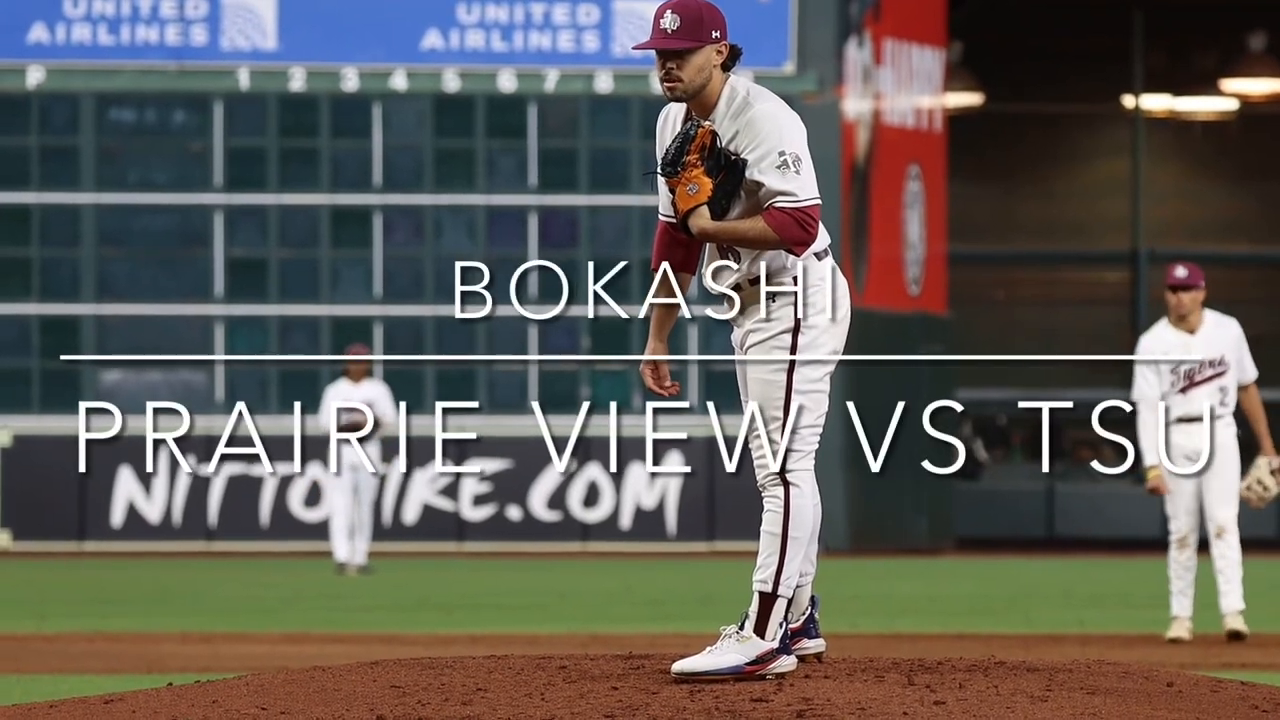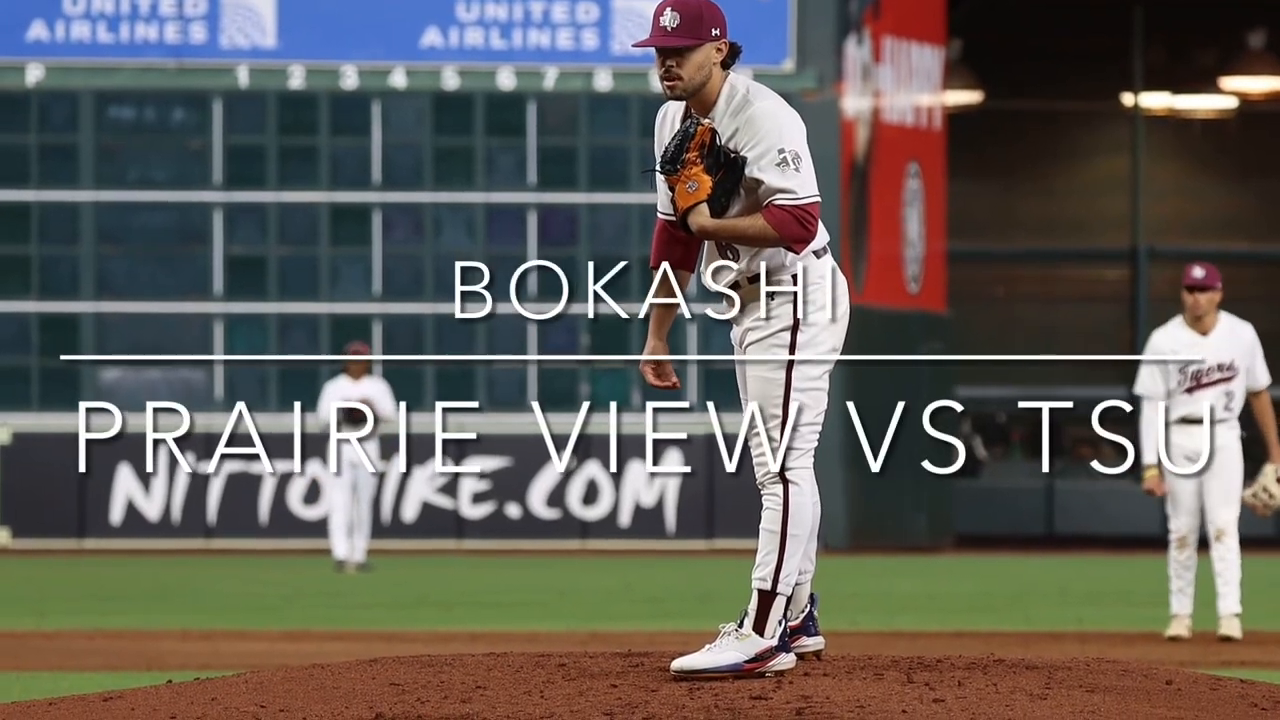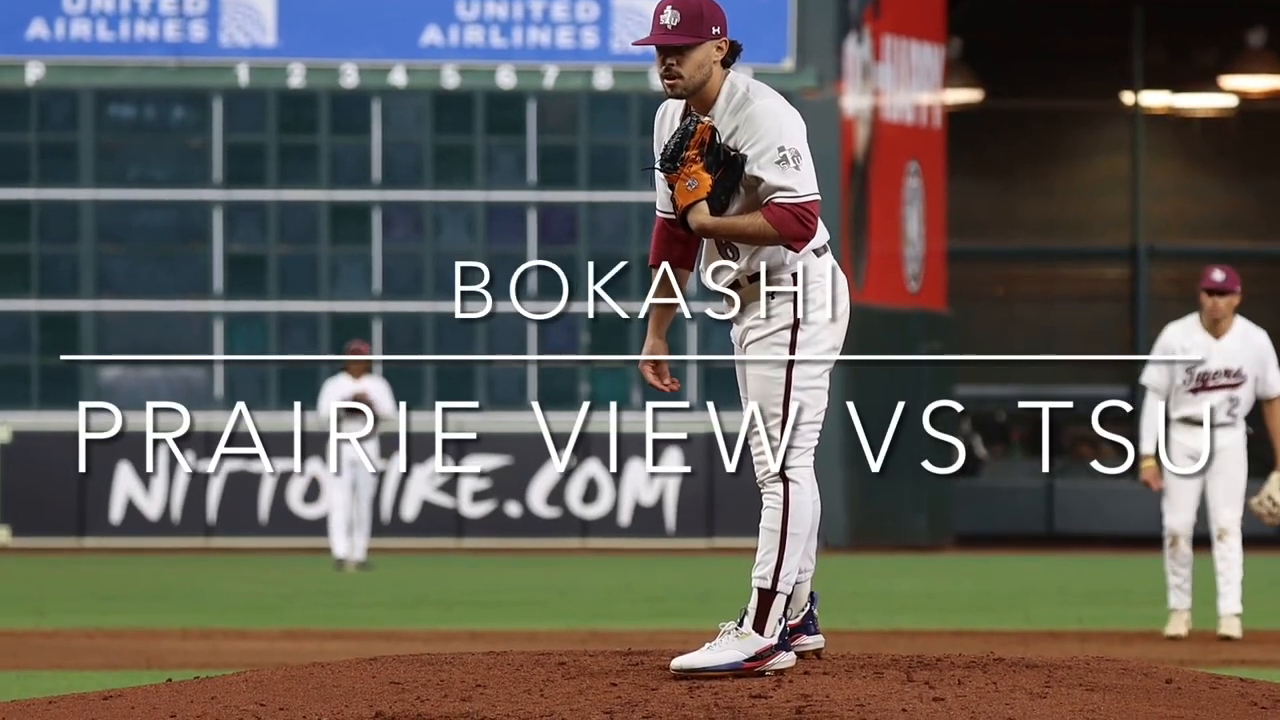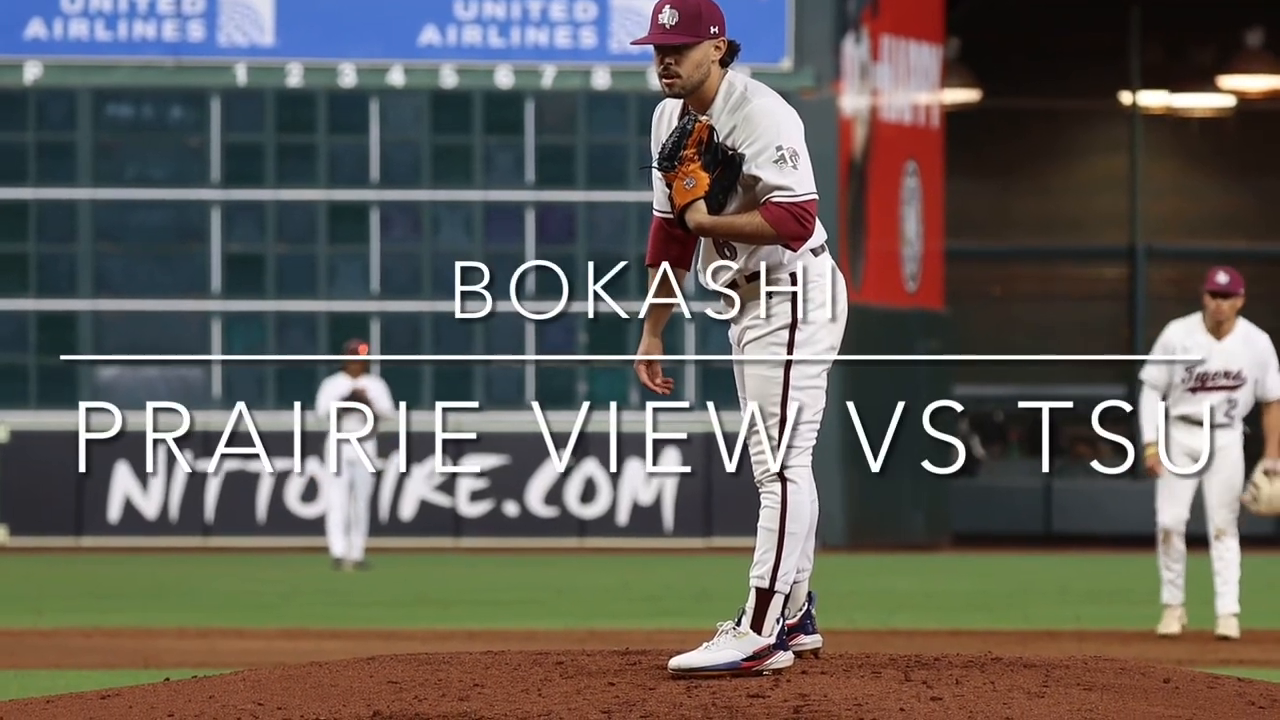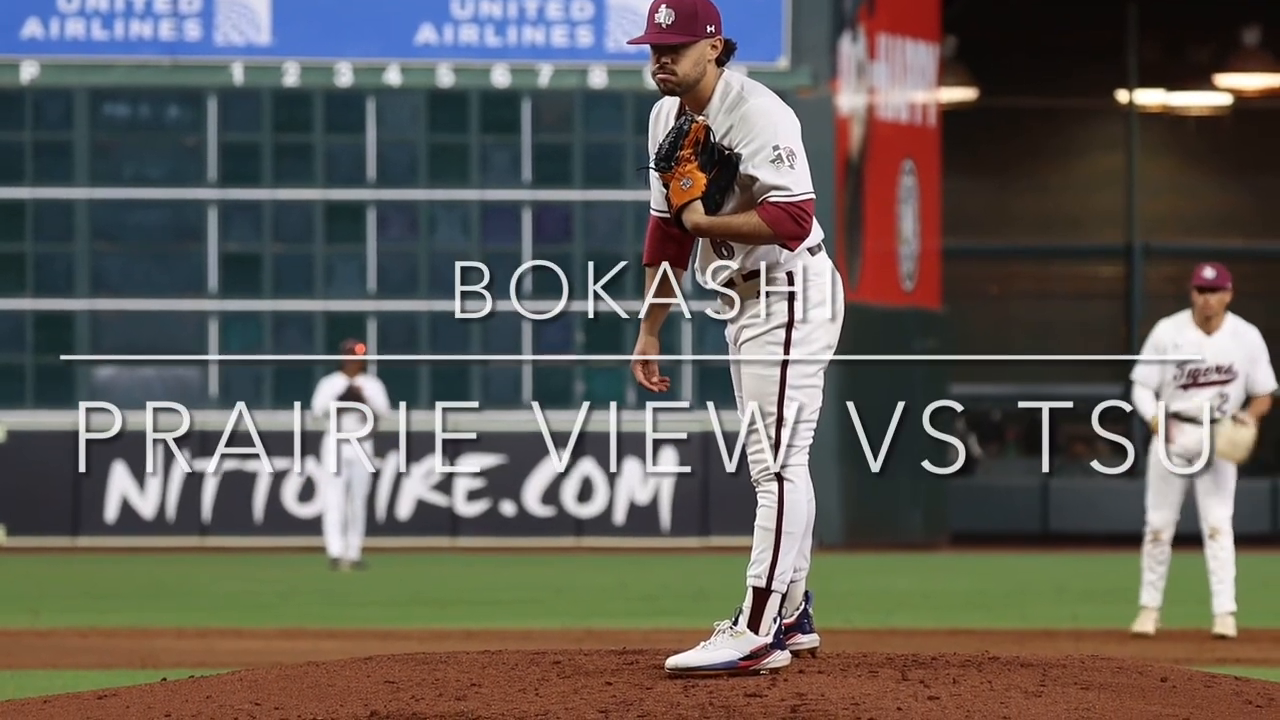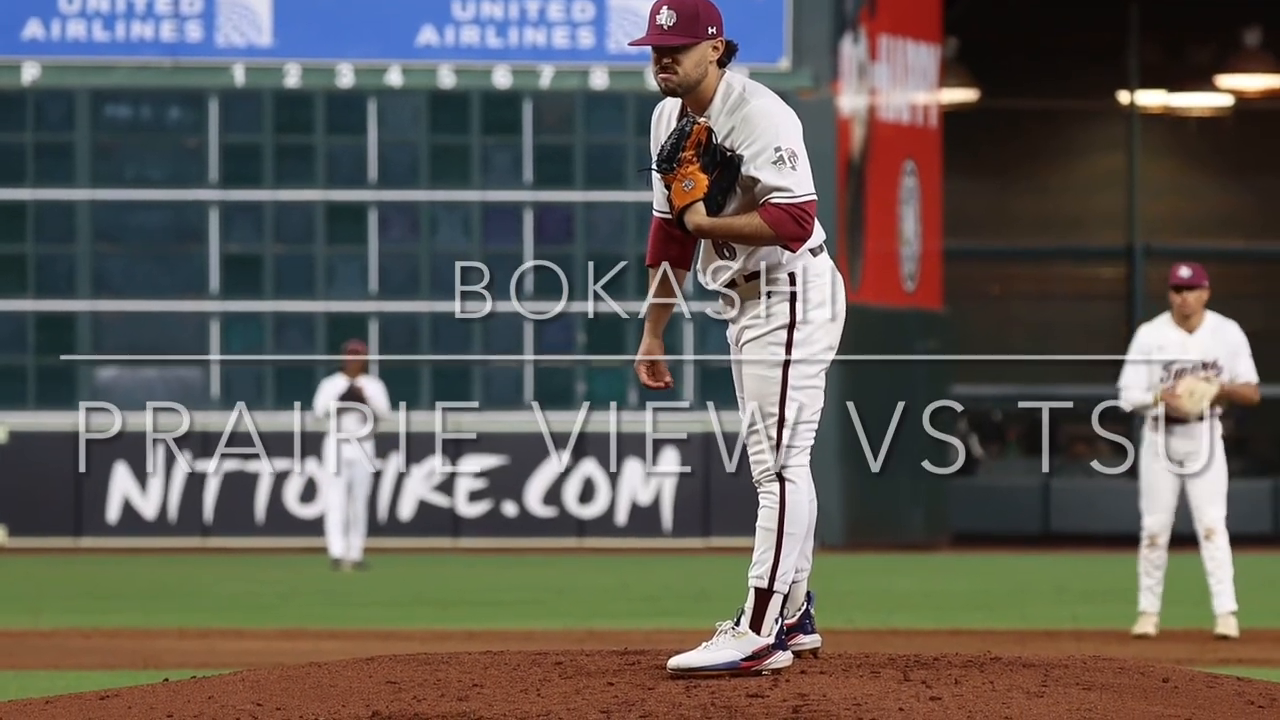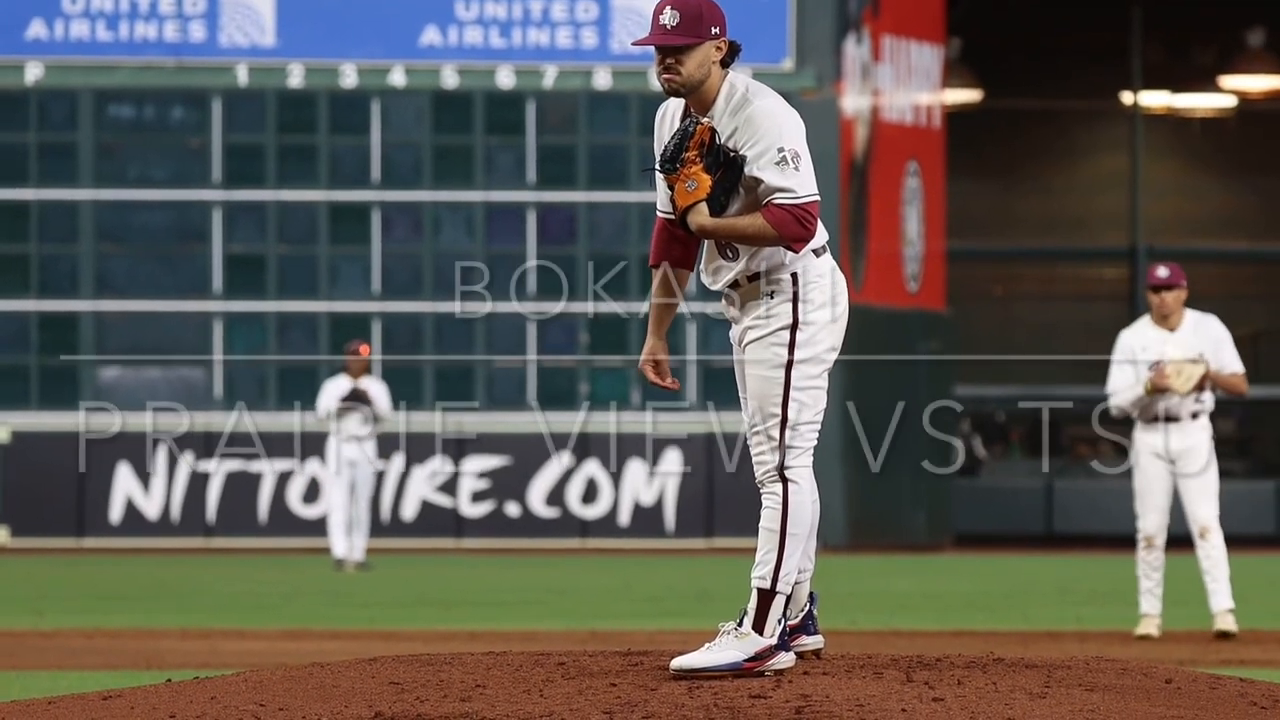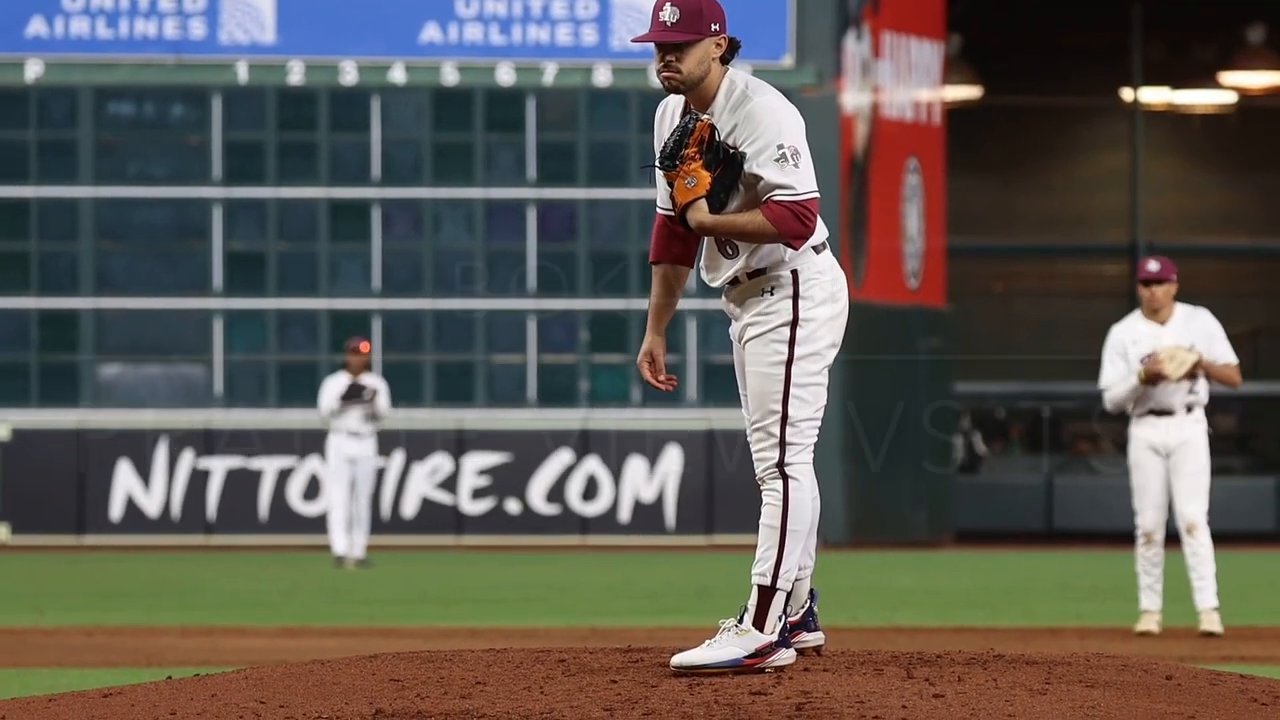
dt=0.2s
person 1, frame 1
left shoulder: (762, 118)
right shoulder: (672, 122)
left elbow: (798, 226)
right elbow: (673, 236)
left wrist: (708, 227)
right wrist: (657, 338)
left hip: (796, 300)
right hip: (748, 306)
left knee: (782, 468)
right knee: (780, 467)
left ankle: (764, 638)
right ankle: (797, 619)
person 1, frame 2
left shoulder: (762, 116)
right shoulder: (672, 120)
left elbow: (798, 222)
right elbow: (673, 232)
left wrist: (708, 225)
right wrist: (657, 335)
left hip: (795, 298)
right hip: (748, 303)
left knee: (782, 465)
right knee: (779, 465)
left ankle: (764, 635)
right ankle: (796, 617)
person 1, frame 3
left shoulder: (763, 114)
right shoulder: (671, 118)
left elbow: (798, 221)
right elbow: (672, 231)
left wrist: (709, 222)
right wrist: (656, 333)
left hip: (796, 296)
right hip: (748, 302)
left knee: (782, 464)
right knee: (778, 463)
left ankle: (764, 634)
right ankle: (796, 616)
person 1, frame 4
left shoulder: (760, 113)
right shoulder: (668, 118)
left elbow: (796, 219)
right elbow: (669, 229)
left wrist: (706, 222)
right wrist: (652, 331)
left hip: (793, 295)
right hip: (745, 301)
left knee: (780, 463)
right knee: (776, 463)
left ankle: (761, 633)
right ankle: (794, 615)
person 1, frame 5
left shoulder: (757, 112)
right shoulder: (665, 115)
left elbow: (792, 219)
right elbow: (665, 227)
left wrist: (702, 222)
right wrist: (649, 330)
left hip: (790, 295)
right hip: (741, 298)
left knee: (776, 462)
right knee: (774, 461)
left ankle: (758, 632)
right ankle: (791, 614)
person 1, frame 6
left shoulder: (759, 114)
right shoulder: (667, 118)
left elbow: (795, 221)
right elbow: (669, 229)
left wrist: (705, 224)
right wrist: (653, 331)
left hip: (792, 296)
right hip: (744, 301)
left knee: (779, 462)
right knee: (774, 461)
left ankle: (761, 633)
right ankle: (793, 614)
person 1, frame 7
left shoulder: (761, 114)
right shoulder: (670, 118)
left elbow: (798, 221)
right elbow: (672, 230)
left wrist: (708, 223)
right wrist: (657, 332)
left hip: (793, 295)
right hip: (746, 301)
left knee: (781, 462)
right knee: (777, 461)
left ankle: (763, 634)
right ankle: (795, 616)
person 1, frame 8
left shoulder: (761, 110)
right shoulder: (670, 114)
left elbow: (797, 218)
right elbow: (672, 226)
left wrist: (707, 220)
right wrist: (656, 329)
left hip: (794, 292)
right hip: (746, 297)
left knee: (781, 458)
right knee: (777, 457)
left ankle: (763, 630)
right ankle: (796, 611)
person 2, frame 1
left shoulder: (1229, 329)
right shoulder: (1152, 343)
left elbow: (1247, 388)
right elbow: (1147, 409)
left wrist: (1266, 445)
right wrist: (1152, 466)
left hip: (1220, 434)
right hip: (1177, 440)
left knee: (1223, 522)
right knee: (1182, 531)
left ankle: (1232, 612)
right ankle: (1181, 618)
person 2, frame 2
left shoulder: (1242, 334)
right shoulder: (1163, 340)
right elbow: (1151, 405)
right wrist: (1149, 465)
left hip: (1224, 437)
right hip: (1180, 439)
left knee: (1223, 525)
right knee: (1182, 530)
left ankle: (1230, 615)
right ankle: (1180, 615)
person 2, frame 3
right shoulder: (1175, 336)
right elbow: (1154, 397)
right wrist: (1148, 456)
left hip: (1229, 439)
right hip: (1183, 438)
left knee: (1226, 526)
right knee: (1176, 526)
left ankle: (1230, 614)
right ankle: (1179, 610)
person 2, frame 4
right shoulder: (1176, 334)
right elbow: (1151, 389)
right wrist: (1151, 443)
left hip: (1227, 439)
right hip: (1178, 436)
left knee: (1224, 525)
right knee: (1169, 522)
left ankle: (1228, 614)
right ankle: (1173, 607)
person 2, frame 5
left shoulder: (1247, 337)
right shoulder: (1166, 331)
left elbow: (1266, 396)
right elbow: (1141, 389)
left wrist: (1249, 414)
right wrist: (1155, 419)
right hip: (1170, 436)
left knee: (1217, 524)
right knee: (1159, 523)
left ankle: (1225, 613)
right ankle: (1149, 608)
person 2, frame 6
left shoulder: (1228, 332)
right shoulder: (1148, 335)
left elbow: (1253, 394)
right elbow: (1128, 398)
left wrist: (1225, 388)
right wrist: (1158, 398)
left hip: (1205, 435)
right hip: (1159, 437)
left knee: (1211, 524)
right knee: (1155, 528)
left ankle: (1226, 613)
right ankle: (1148, 612)
person 2, frame 7
left shoulder: (1210, 328)
right shoulder: (1130, 338)
left elbow: (1241, 386)
right elbow: (1117, 405)
left wrist: (1210, 374)
right wrist: (1149, 387)
left hip: (1194, 434)
right hip: (1150, 438)
left knee: (1205, 522)
right knee: (1151, 528)
left ankle: (1223, 611)
right ankle: (1150, 614)
person 2, frame 8
left shoulder: (1201, 320)
right shoulder: (1121, 333)
left elbow: (1234, 377)
right elbow: (1111, 401)
left wrist: (1202, 363)
right wrist: (1142, 376)
left hip: (1189, 428)
right hip: (1145, 432)
left knee: (1191, 517)
right knee: (1149, 524)
left ankle: (1208, 608)
right ankle: (1150, 610)
person 3, frame 1
left shoulder: (869, 43)
right shoulder: (852, 46)
left elbow: (870, 87)
right elbow: (850, 90)
left wrist: (866, 115)
left hip: (865, 120)
right hip: (854, 121)
left knee: (863, 194)
right knee: (854, 192)
left ankle: (861, 274)
right ankle: (856, 273)
person 3, frame 2
left shoulder: (868, 40)
right shoulder: (851, 43)
left elbow: (870, 83)
right elbow: (849, 86)
left hip: (864, 116)
right hip: (853, 117)
left knee: (862, 189)
right knee: (853, 188)
left ankle: (861, 271)
right ankle: (856, 272)
person 3, frame 3
left shoulder: (869, 39)
right shoulder: (851, 43)
left elbow: (870, 82)
right elbow: (849, 86)
left hip: (864, 116)
right hip: (853, 117)
left knee: (862, 189)
right knee: (852, 191)
left ankle: (861, 269)
right ankle: (855, 267)
person 3, frame 4
left shoulder: (866, 40)
right shoulder: (849, 43)
left elbow: (867, 83)
right elbow: (847, 85)
left wrist: (863, 114)
left hip: (862, 116)
right hip: (851, 116)
left knee: (860, 187)
right knee: (851, 185)
left ankle: (859, 270)
right ankle: (853, 270)
person 3, frame 5
left shoulder: (863, 37)
right shoulder: (846, 40)
left elbow: (865, 80)
right elbow: (843, 83)
left hip: (859, 114)
right hip: (848, 115)
left knee: (857, 184)
right knee: (847, 186)
left ankle: (855, 269)
right ankle: (850, 267)
person 3, frame 6
left shoulder: (864, 38)
right shoulder: (847, 42)
left elbow: (866, 81)
right elbow: (845, 84)
left wrist: (862, 109)
left hip: (860, 114)
right hip: (849, 115)
left knee: (858, 185)
right knee: (849, 185)
left ankle: (857, 267)
right ankle: (851, 267)
person 3, frame 7
left shoulder: (867, 38)
right shoulder: (850, 42)
left elbow: (869, 82)
right elbow: (848, 85)
right wrist: (852, 107)
left hip: (863, 116)
right hip: (852, 116)
left knee: (862, 187)
right knee: (853, 183)
left ankle: (860, 269)
right ankle: (855, 269)
person 3, frame 8
left shoulder: (867, 34)
right shoulder: (851, 37)
left elbow: (869, 78)
right elbow: (848, 81)
left wrist: (866, 103)
left hip: (864, 113)
right hip: (853, 114)
left knee: (862, 183)
right knee: (853, 183)
left ankle: (860, 266)
right ankle: (855, 264)
person 4, frame 1
left shoulder: (379, 388)
right shoulder: (334, 389)
left elbow: (391, 418)
right elbow: (324, 421)
left wrist: (372, 420)
right wrist: (342, 426)
left hip: (369, 451)
right hip: (342, 450)
left knee: (365, 506)
right knee: (341, 505)
left ankle: (361, 559)
right ankle: (342, 559)
person 4, frame 2
left shoulder: (379, 385)
right shoulder: (333, 386)
left elbow: (391, 413)
right elbow: (323, 416)
left wrist: (371, 407)
right wrist: (344, 413)
left hip: (368, 448)
right hip: (341, 447)
left knee: (364, 504)
right knee: (340, 503)
left ankle: (359, 557)
right ankle: (341, 557)
person 4, frame 3
left shoulder: (379, 384)
right shoulder: (333, 384)
left elbow: (390, 413)
right elbow: (324, 414)
left wrist: (369, 403)
right wrist: (345, 406)
left hip: (368, 447)
right hip: (341, 446)
left knee: (364, 503)
right knee: (340, 501)
left ankle: (359, 556)
right ankle: (341, 555)
person 4, frame 4
left shoulder: (376, 384)
right shoulder: (331, 383)
left elbow: (388, 412)
right elbow: (322, 412)
left wrist: (368, 400)
right wrist: (343, 401)
left hip: (365, 446)
right hip: (338, 445)
left knee: (361, 502)
right knee: (337, 500)
left ankle: (357, 555)
right ankle: (338, 554)
person 4, frame 5
left shoulder: (373, 384)
right shoulder: (328, 383)
left elbow: (384, 411)
right elbow: (318, 411)
left wrist: (364, 397)
right wrist: (340, 398)
left hip: (362, 446)
right hip: (335, 445)
left knee: (358, 502)
right knee: (334, 500)
left ankle: (354, 554)
right ankle: (335, 554)
person 4, frame 6
left shoulder: (375, 385)
right shoulder: (330, 384)
left elbow: (384, 413)
right elbow: (319, 411)
left wrist: (365, 397)
right wrist: (342, 399)
left hip: (364, 447)
right hip: (337, 445)
left knee: (360, 503)
right knee: (335, 501)
left ankle: (356, 556)
right ankle: (337, 555)
person 4, frame 7
left shoulder: (377, 386)
right shoulder: (332, 384)
left elbow: (386, 414)
right elbow: (322, 413)
left wrist: (370, 400)
right wrist: (344, 402)
left hip: (366, 447)
right hip: (339, 446)
left knee: (363, 503)
right knee: (338, 502)
left ankle: (358, 556)
right ankle: (340, 555)
person 4, frame 8
left shoulder: (377, 383)
right shoulder: (332, 382)
left elbow: (383, 413)
right elbow: (324, 412)
left wrist: (374, 398)
right wrist: (344, 398)
left hip: (366, 445)
right hip: (339, 443)
left knee: (363, 500)
right knee: (338, 499)
left ankle: (358, 553)
right ankle: (340, 552)
